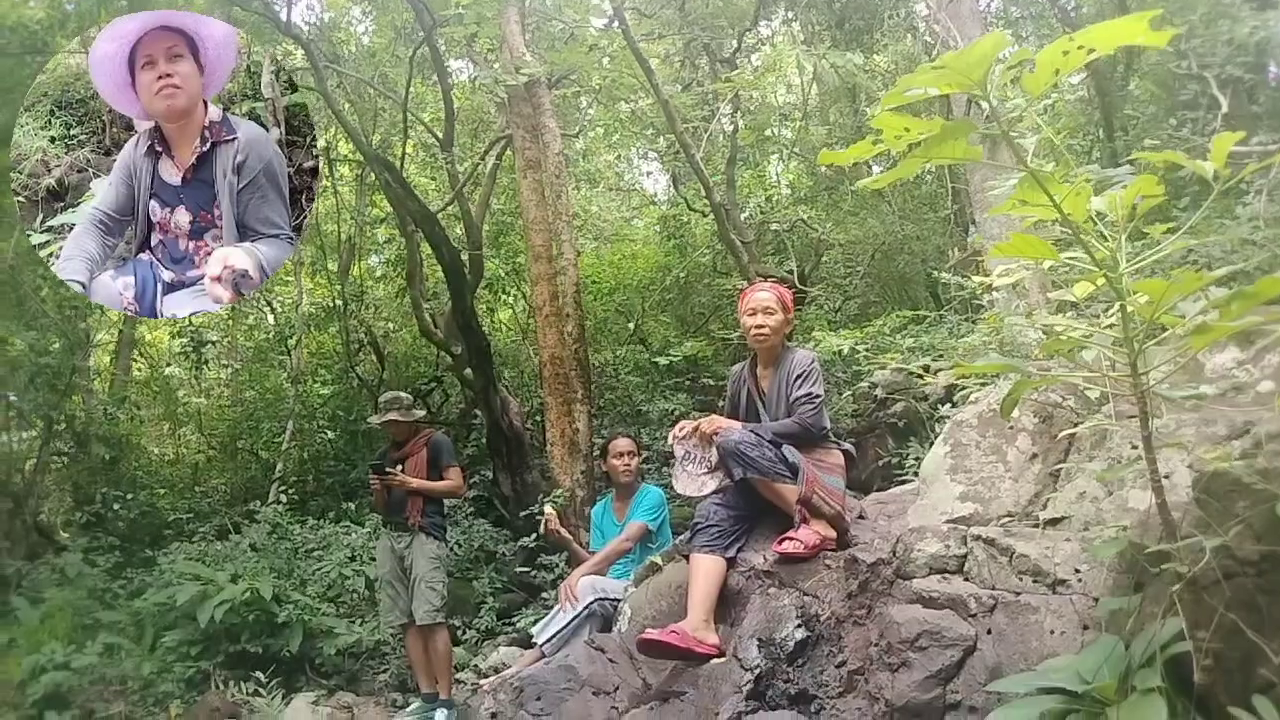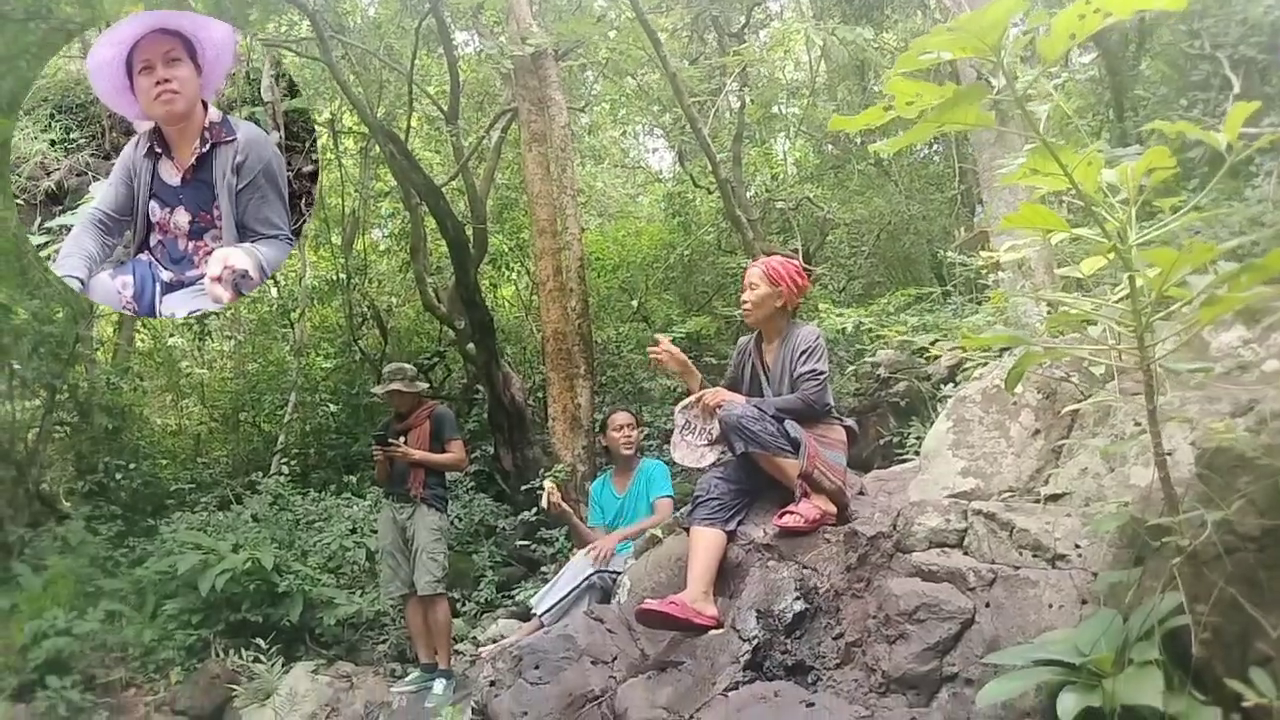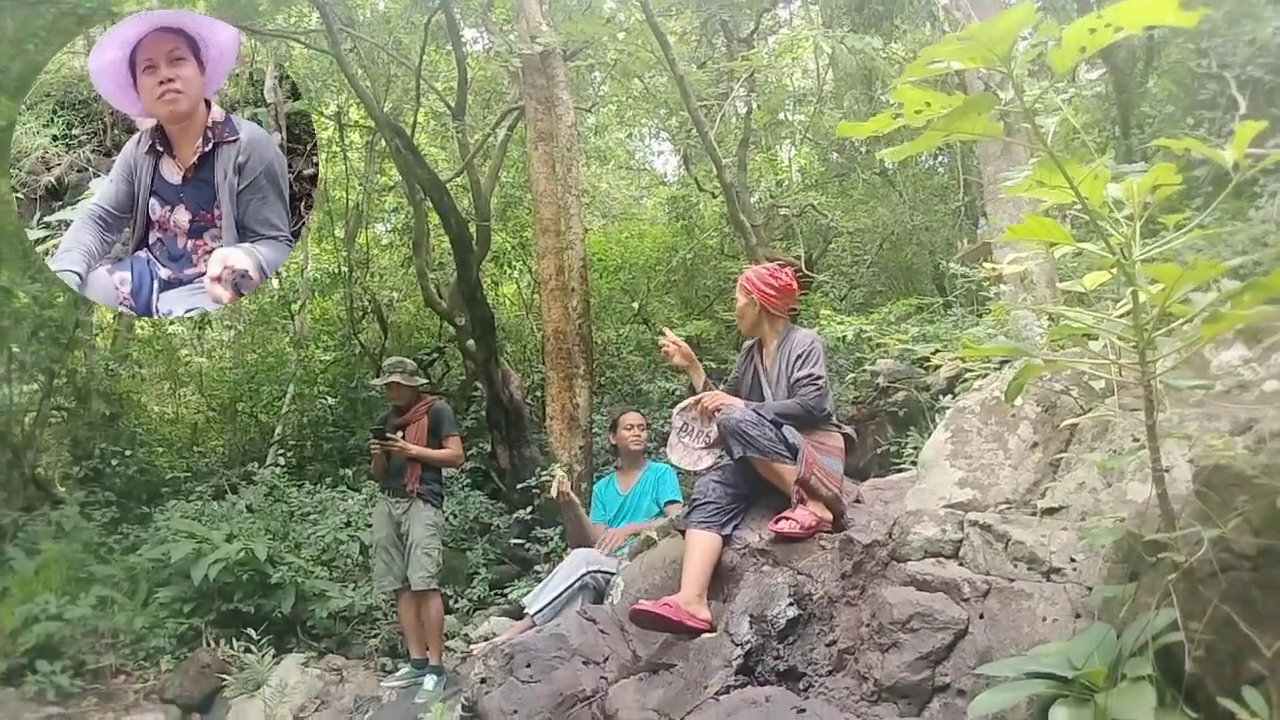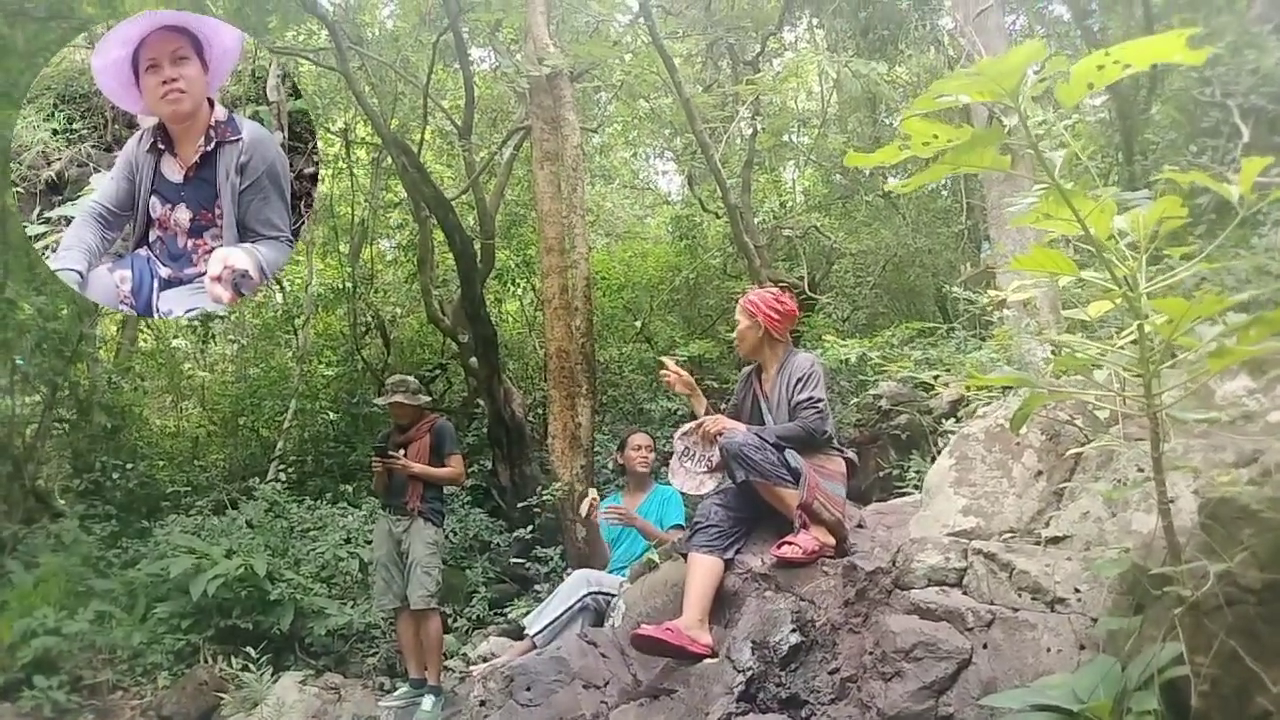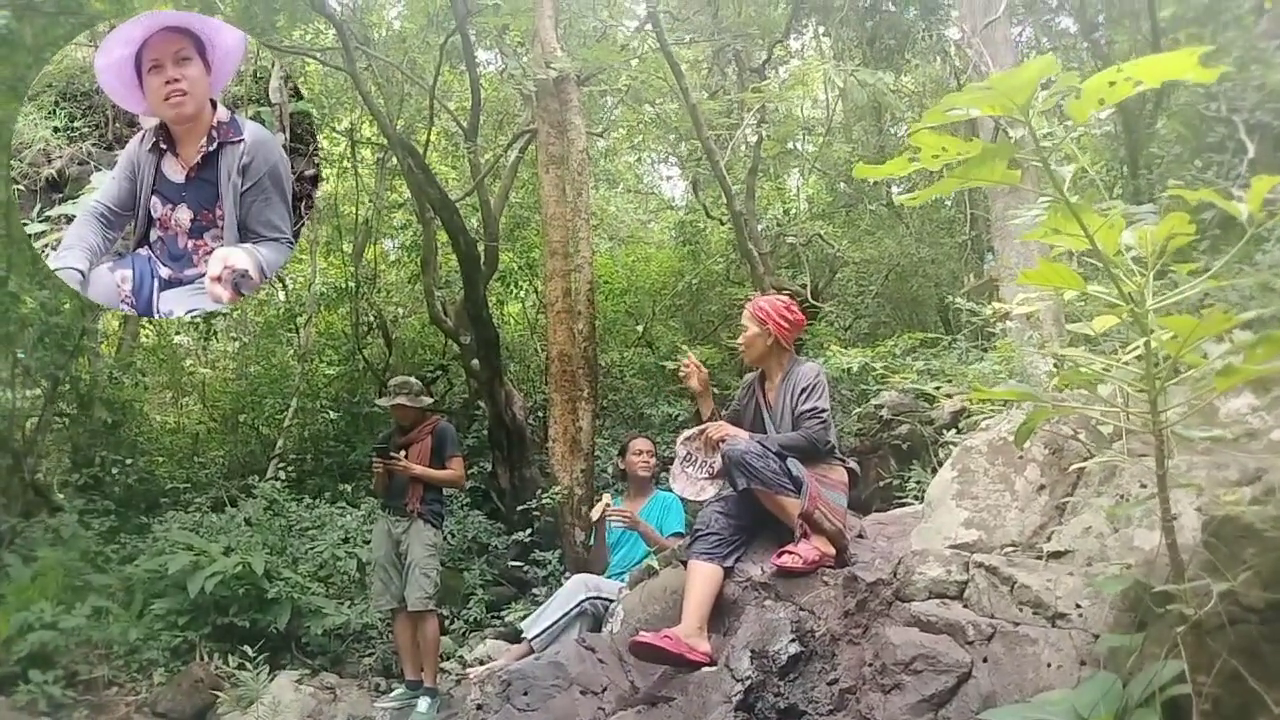
dt=0.5s
person 1, frame 1
left shoulder: (803, 362)
right shoulder: (739, 375)
left elbow: (809, 425)
right elbow: (728, 428)
left wrist: (739, 429)
right wrist: (700, 428)
left hip: (812, 470)
right hip: (764, 481)
left knee: (736, 442)
right knee: (712, 513)
left ankle: (816, 522)
right ankle: (699, 628)
person 1, frame 2
left shoulder: (807, 338)
right shoulder: (746, 348)
left elbow: (812, 401)
right elbow: (722, 402)
left wrist: (743, 402)
right wrist: (686, 371)
left hip: (814, 445)
right hip: (767, 454)
left knee: (737, 417)
right knee: (713, 487)
left ankle: (817, 498)
right ankle: (698, 600)
person 1, frame 3
left shoulder: (805, 342)
right shoulder: (749, 353)
left elbow: (811, 405)
right elbow: (721, 404)
left wrist: (742, 406)
right wrist: (691, 366)
left hip: (812, 451)
right hip: (764, 460)
left knee: (737, 421)
right knee: (711, 489)
left ankle: (813, 504)
right ankle: (692, 601)
person 1, frame 4
left shoulder: (804, 365)
right shoulder: (749, 378)
left elbow: (812, 428)
right elbow: (722, 428)
left wrist: (744, 430)
right wrist: (694, 394)
left hip: (814, 474)
right hip: (767, 483)
left knee: (738, 443)
right knee: (713, 512)
left ankle: (816, 529)
right ankle: (693, 626)
person 1, frame 5
left shoulder: (808, 375)
right shoulder: (751, 385)
left elbow: (816, 438)
right elbow: (721, 432)
left wrist: (747, 438)
right wrist: (703, 394)
left hip: (816, 483)
right hip: (766, 492)
left knee: (741, 452)
right knee: (713, 520)
left ankle: (815, 538)
right ankle: (692, 634)
person 2, frame 1
left shoulder: (436, 443)
right shoulder: (384, 455)
left elbow: (457, 487)
left wrist: (411, 483)
right wrist: (379, 491)
left hip: (424, 536)
right hip: (390, 538)
left knee: (430, 617)
right knee: (406, 620)
person 2, frame 2
left shoulder: (439, 415)
right shoulder: (387, 426)
left elbow: (460, 460)
left wrist: (414, 455)
right wrist: (381, 462)
left hip: (425, 507)
right hip: (392, 509)
left knee: (431, 589)
right knee: (407, 591)
left ankle: (444, 672)
right ankle: (425, 667)
person 2, frame 3
left shoulder: (437, 411)
right shoulder: (385, 421)
left elbow: (456, 456)
left wrist: (411, 449)
right wrist: (378, 456)
left hip: (421, 502)
right hip: (387, 504)
left knee: (425, 584)
right knee: (401, 586)
left ankle: (435, 669)
right ankle: (417, 663)
person 2, frame 4
left shoulder: (439, 429)
right shoulder: (386, 438)
left elbow: (458, 475)
left wrist: (413, 468)
right wrist: (379, 474)
left hip: (422, 520)
right hip: (388, 521)
left knee: (424, 603)
right knee: (400, 604)
left ankle: (434, 689)
right ankle: (415, 682)
person 2, frame 5
left shoulder: (441, 431)
right shoulder: (388, 439)
left elbow: (458, 477)
left wrist: (414, 469)
right wrist: (380, 475)
left hip: (422, 522)
right hip: (387, 521)
left knee: (422, 604)
right knee: (397, 605)
left ankle: (429, 690)
right ankle: (411, 683)
person 3, frame 1
left shoulder: (249, 144)
right shoulder: (139, 151)
left elbow: (278, 243)
right elbow: (100, 225)
left wrist: (248, 260)
right wrist: (66, 285)
left hip: (213, 292)
right hip: (149, 280)
person 3, frame 2
left shoulder: (248, 145)
right shoulder: (138, 152)
left elbow: (277, 242)
right elbow: (99, 224)
left wrist: (247, 262)
right wrist: (65, 281)
left hip: (212, 290)
right hip: (148, 280)
person 3, frame 3
left shoulder: (250, 145)
right shoulder: (140, 149)
left elbow: (276, 244)
right elbow: (98, 220)
left wrist: (248, 262)
right wrist: (63, 277)
left hip: (211, 290)
right hip: (146, 277)
person 3, frame 4
left shoulder: (252, 145)
right shoulder: (141, 147)
left elbow: (278, 244)
right elbow: (98, 218)
left wrist: (247, 261)
right wrist: (63, 277)
left hip: (211, 288)
right hip: (145, 275)
person 3, frame 5
left shoulder: (254, 146)
right shoulder: (143, 148)
left elbow: (277, 246)
right elbow: (100, 217)
left wrist: (248, 261)
right wrist: (64, 274)
left hip: (212, 289)
right hip: (147, 275)
person 4, frame 1
left shoulder: (652, 496)
right shoulder: (599, 511)
left elbow: (626, 542)
right elbow: (600, 568)
left wrist: (578, 573)
right wrist: (569, 544)
right hip: (612, 594)
left knee: (587, 586)
right knee: (588, 603)
left ankle: (525, 664)
person 4, frame 2
left shoulder: (654, 470)
right shoulder: (598, 488)
left elbow: (663, 518)
right elbow: (598, 544)
left wrist: (618, 536)
right wrist: (570, 519)
right hip: (612, 568)
left knee: (587, 561)
right knee: (587, 581)
left ankle: (527, 633)
person 4, frame 3
left shoulder: (662, 474)
right shoulder: (602, 488)
right elbow: (599, 542)
left wrist: (631, 528)
right wrist: (575, 509)
right hip: (608, 568)
left knee: (582, 558)
right knee: (582, 584)
left ankle: (518, 631)
person 4, frame 4
left shoulder: (667, 496)
right shoulder: (608, 503)
right elbow: (602, 563)
left wrist: (638, 522)
right wrist: (593, 526)
right hip: (609, 588)
left knee: (584, 579)
right knee: (583, 605)
left ankle: (519, 652)
person 4, frame 5
left shoulder: (668, 502)
right shoulder: (611, 507)
right elbow: (598, 569)
left wrist: (641, 527)
right wrist: (600, 529)
right hip: (607, 594)
left knee: (582, 584)
right knee: (583, 606)
left ankle: (515, 655)
